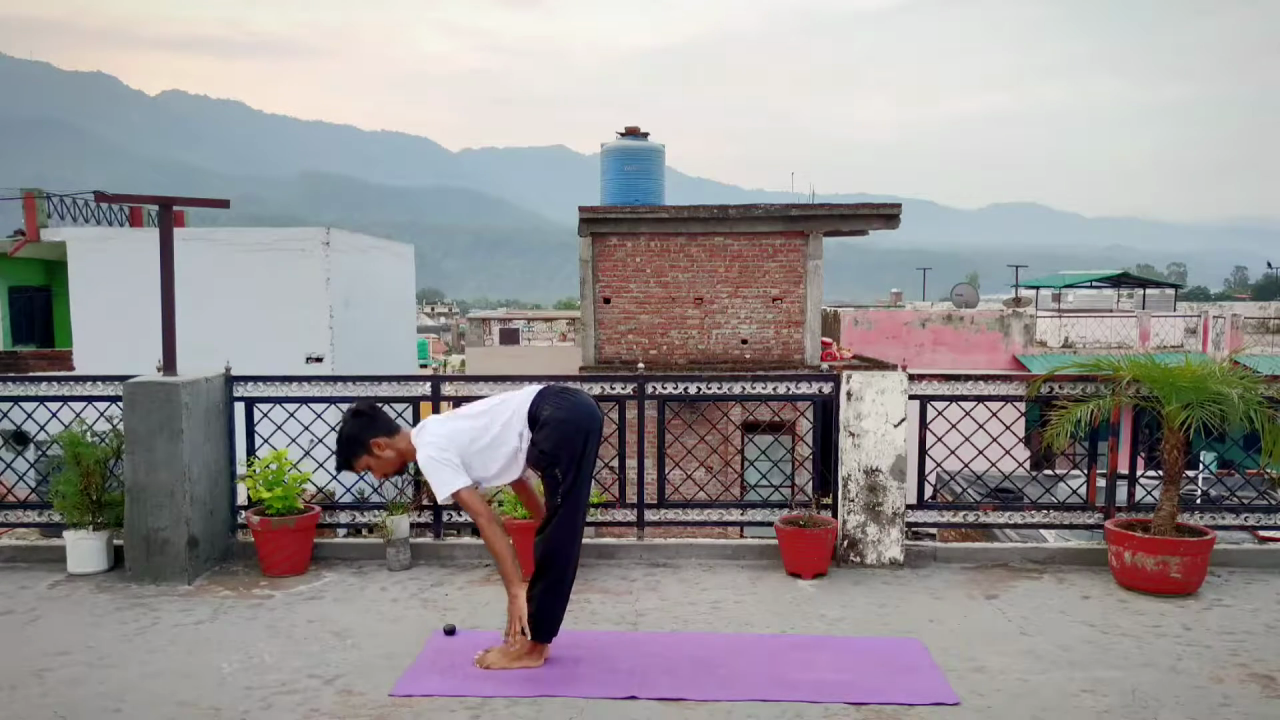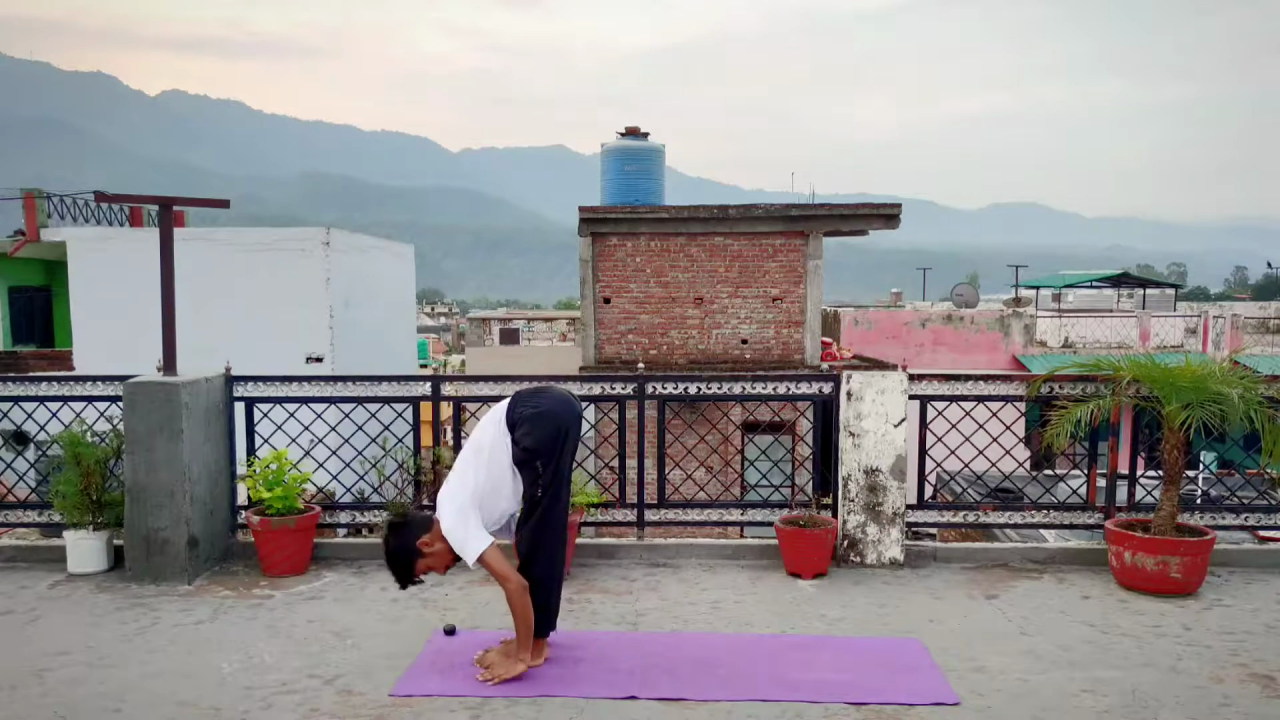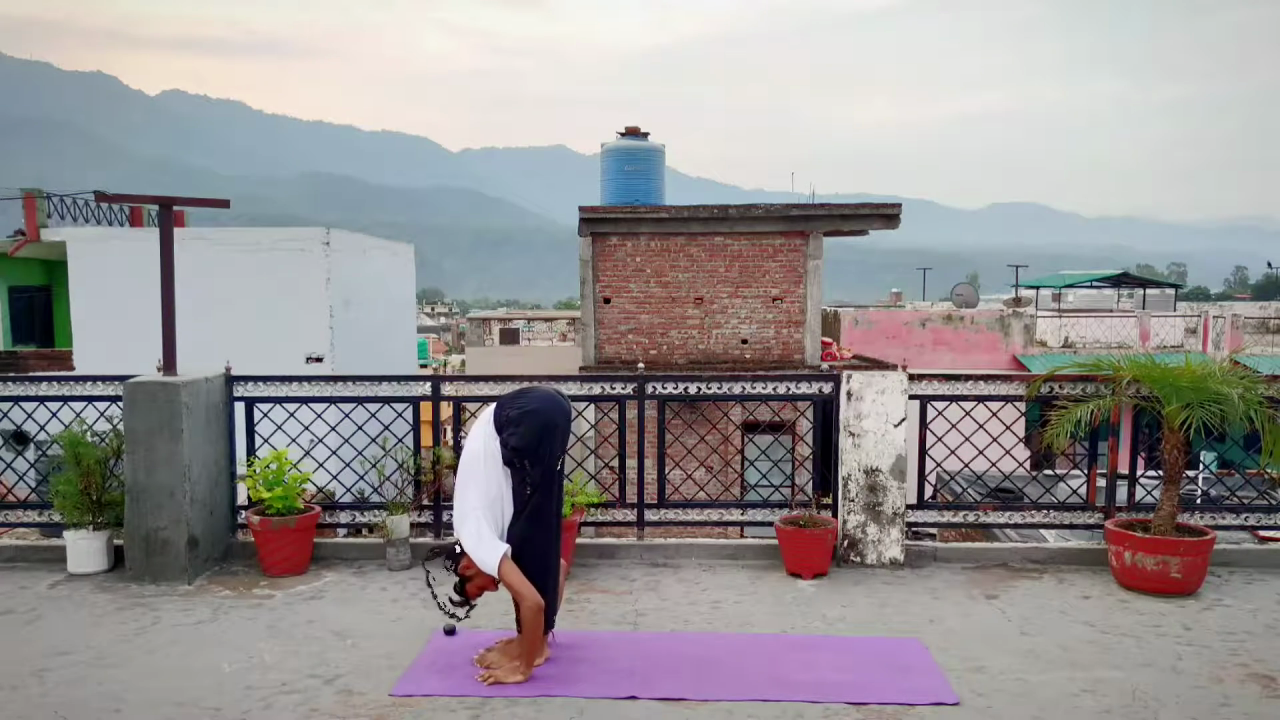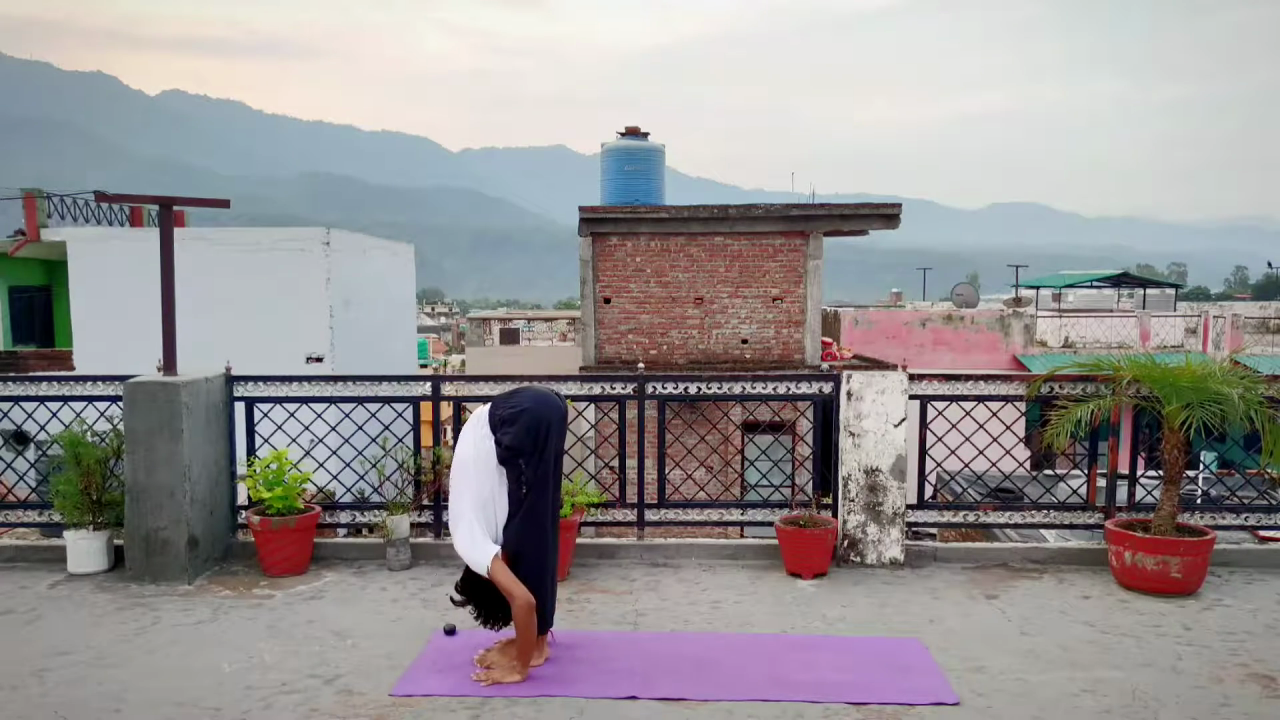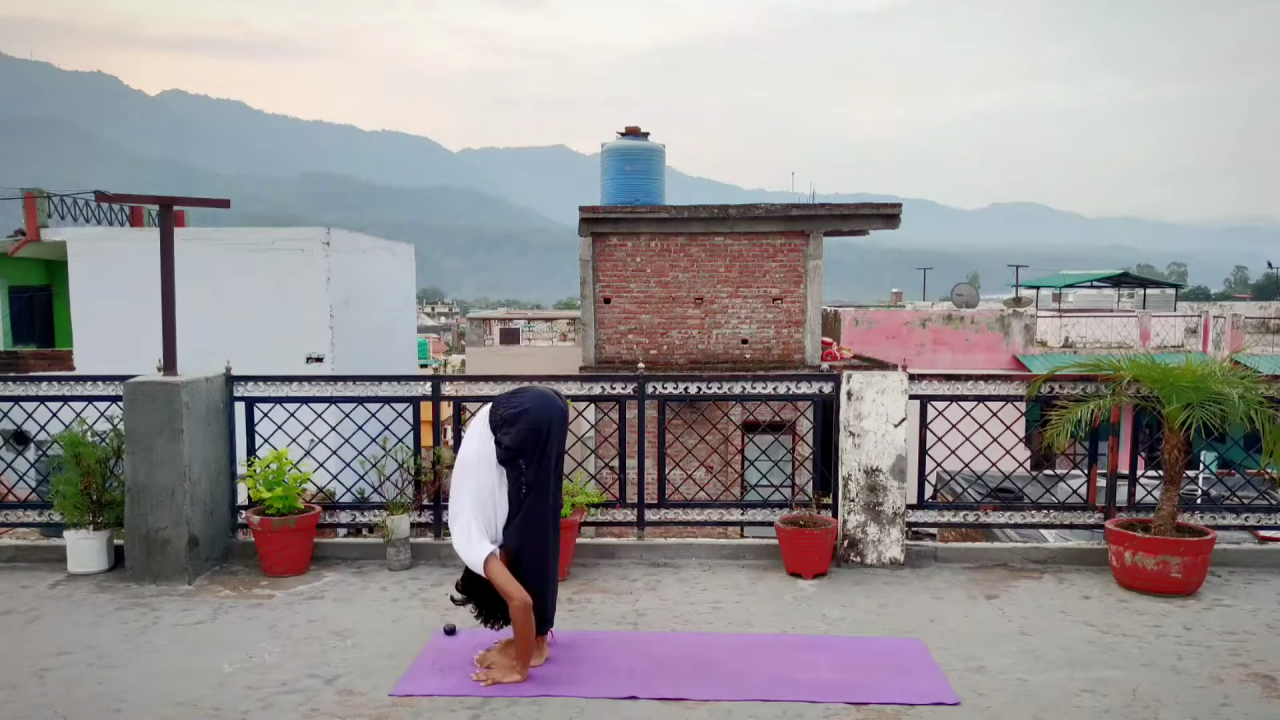
dt=0.4s
person 1, frame 1
left shoulder: (430, 450)
right shoulder: (436, 432)
left elbow: (485, 520)
right elbow: (514, 474)
left wrist: (516, 590)
right wrist: (543, 510)
left hip: (562, 420)
right hip: (571, 411)
left knee: (556, 535)
right knee: (556, 533)
left ankle: (532, 645)
right ankle: (534, 638)
person 1, frame 2
left shoulder: (453, 521)
right shoulder: (459, 508)
left elbow: (515, 583)
left wrist: (523, 655)
left hip: (543, 417)
right hip: (551, 410)
left knee: (539, 535)
right knee: (541, 534)
left ankle: (534, 646)
right ankle: (535, 639)
person 1, frame 3
left shoulder: (475, 540)
left elbow: (531, 601)
left hip: (532, 417)
right hip: (542, 409)
left knee: (528, 536)
right knee: (536, 536)
left ankle: (533, 647)
right ankle: (535, 640)
person 1, frame 4
left shoulder: (471, 543)
left elbow: (523, 600)
left wrist: (520, 667)
left hip: (526, 417)
right hip: (537, 408)
left knee: (525, 536)
right knee: (534, 534)
left ankle: (533, 647)
right ankle: (536, 640)
person 1, frame 5
left shoulder: (468, 540)
left elbow: (520, 601)
left wrist: (520, 667)
left hip: (528, 416)
right hip: (544, 407)
left knee: (526, 537)
right knee: (536, 534)
left ankle: (533, 647)
right ankle: (533, 640)
